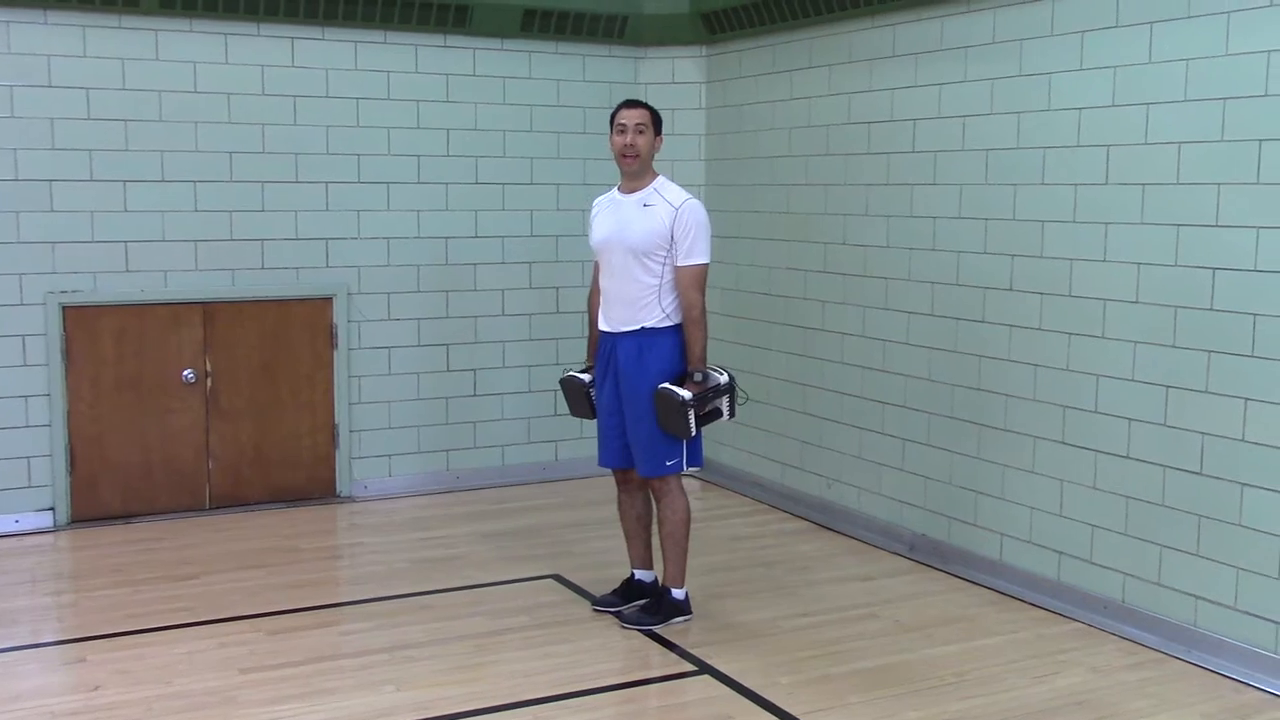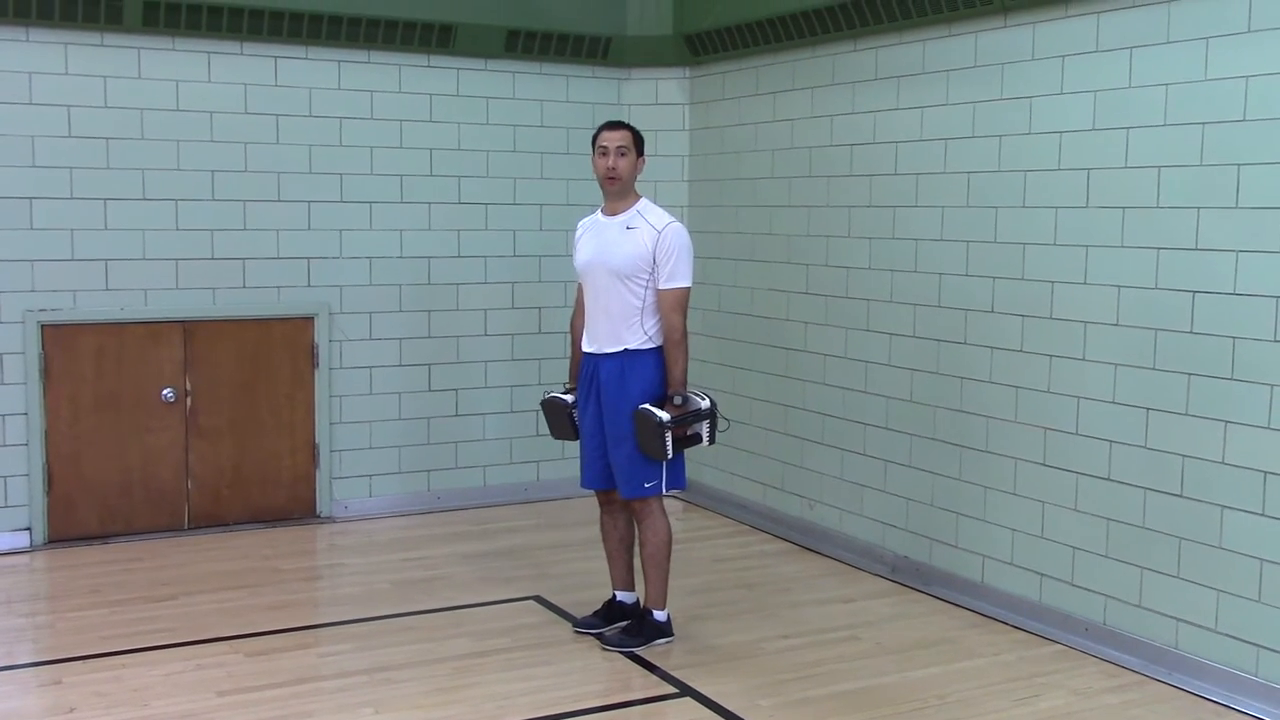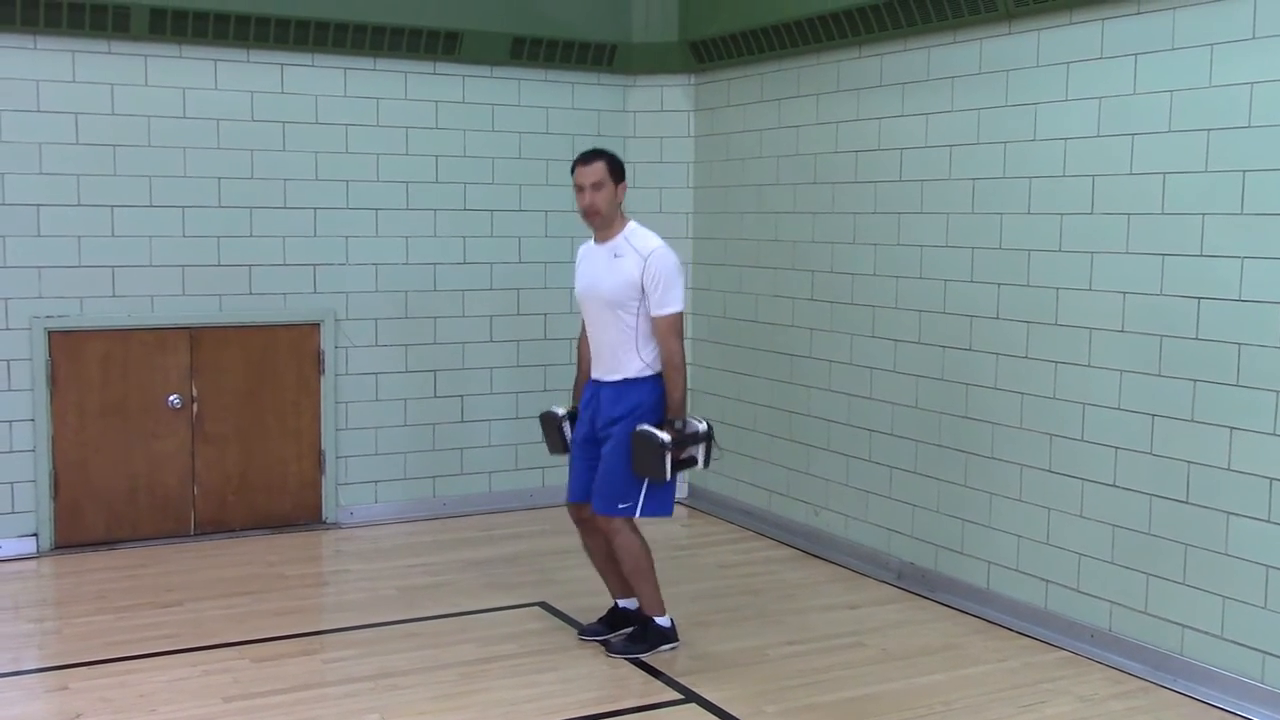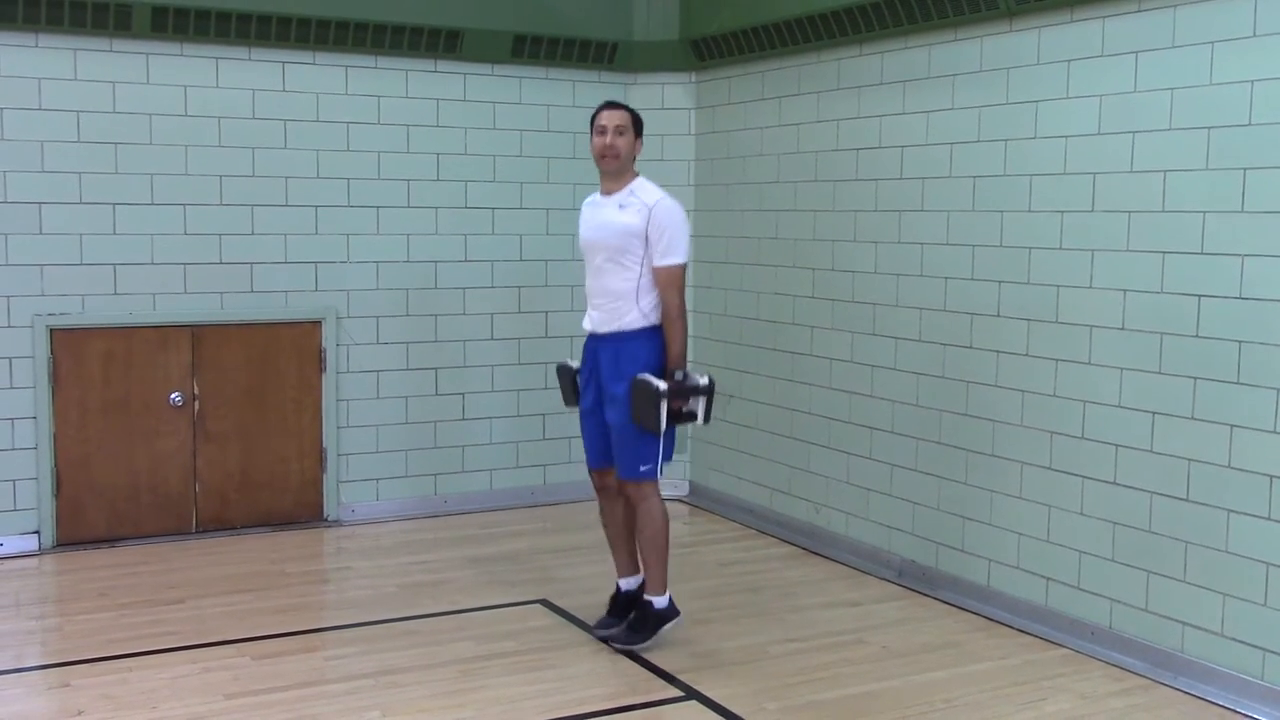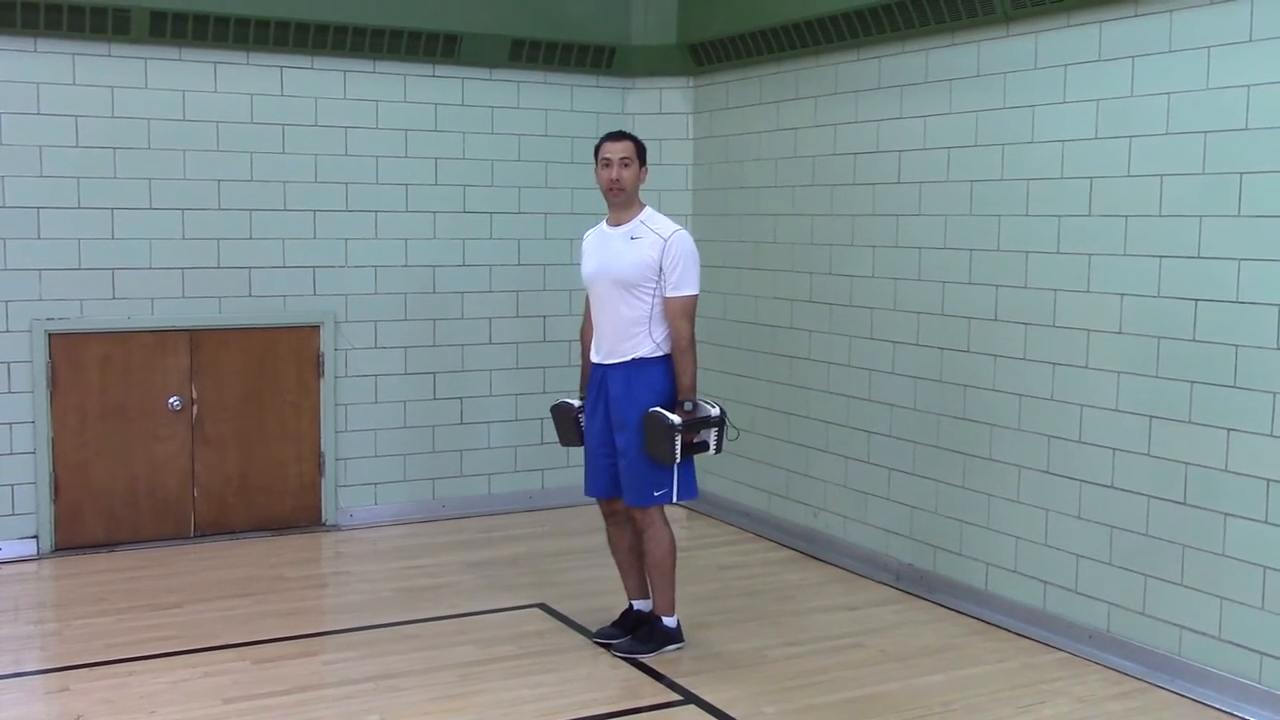
dt=1s
person 1, frame 1
left shoulder: (680, 208)
right shoulder: (601, 208)
left elbow: (692, 299)
left wrist: (696, 374)
right wrist: (591, 358)
left hip: (656, 349)
right hip: (612, 349)
left knee: (662, 476)
right knee: (625, 473)
left ankle: (674, 593)
right ankle: (641, 578)
person 1, frame 2
left shoulder: (663, 230)
right shoulder: (585, 230)
left elbow: (674, 323)
left wrist: (676, 397)
right wrist: (574, 379)
left hip: (638, 372)
right hip: (594, 371)
left knee: (644, 499)
right knee: (608, 496)
left ankle: (656, 616)
right ankle: (622, 600)
person 1, frame 3
left shoulder: (652, 255)
right shoulder: (586, 254)
left elbow: (671, 346)
left wrist: (676, 422)
right wrist: (578, 400)
left hip: (638, 398)
right hip: (599, 395)
left knee: (612, 518)
right knee: (583, 512)
left ankle: (658, 622)
right ankle: (626, 606)
person 1, frame 4
left shoulder: (657, 206)
right shoulder: (590, 207)
left elbow: (672, 298)
left wrist: (674, 372)
left hip: (638, 351)
right hip: (596, 350)
left knee: (637, 482)
right knee: (605, 478)
left ankle: (658, 601)
right ankle: (628, 589)
person 1, frame 5
left shoulder: (669, 238)
right shoulder: (592, 240)
left elbow: (682, 330)
left wrist: (686, 403)
right wrist: (584, 389)
left hip: (646, 380)
right hip: (602, 381)
left knee: (645, 508)
right knee: (612, 505)
left ankle: (666, 623)
right ankle: (638, 609)
